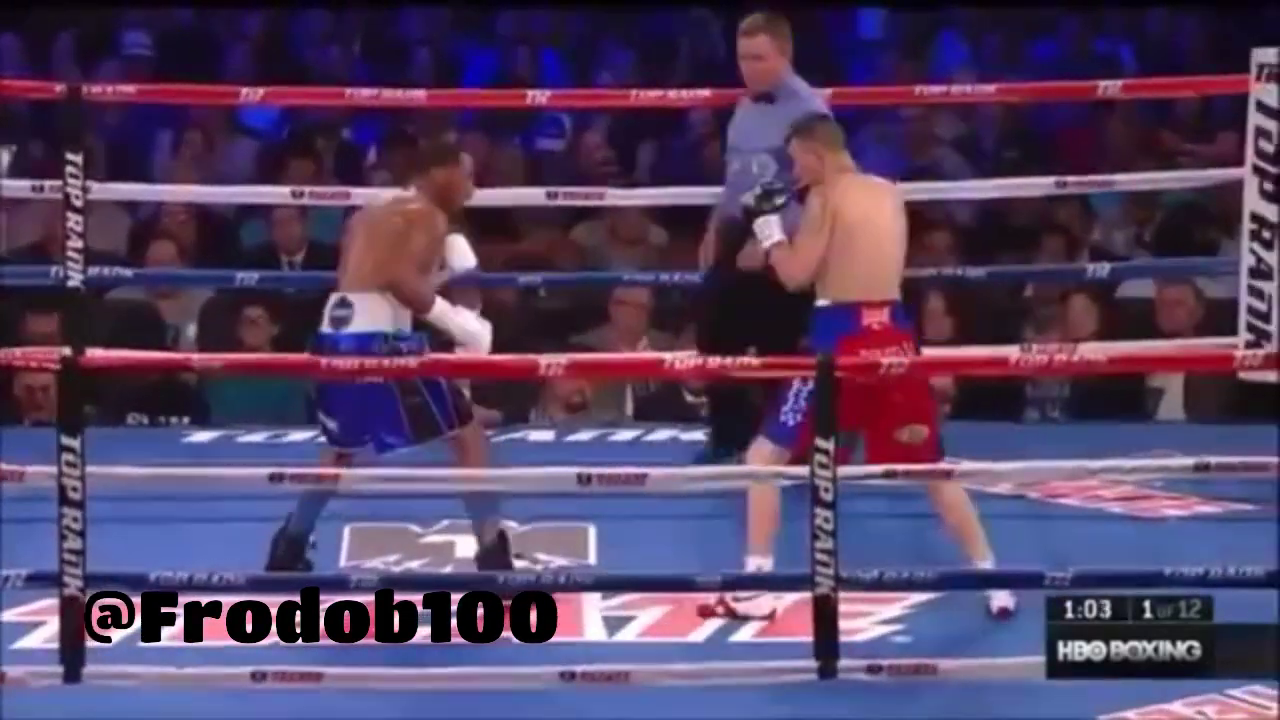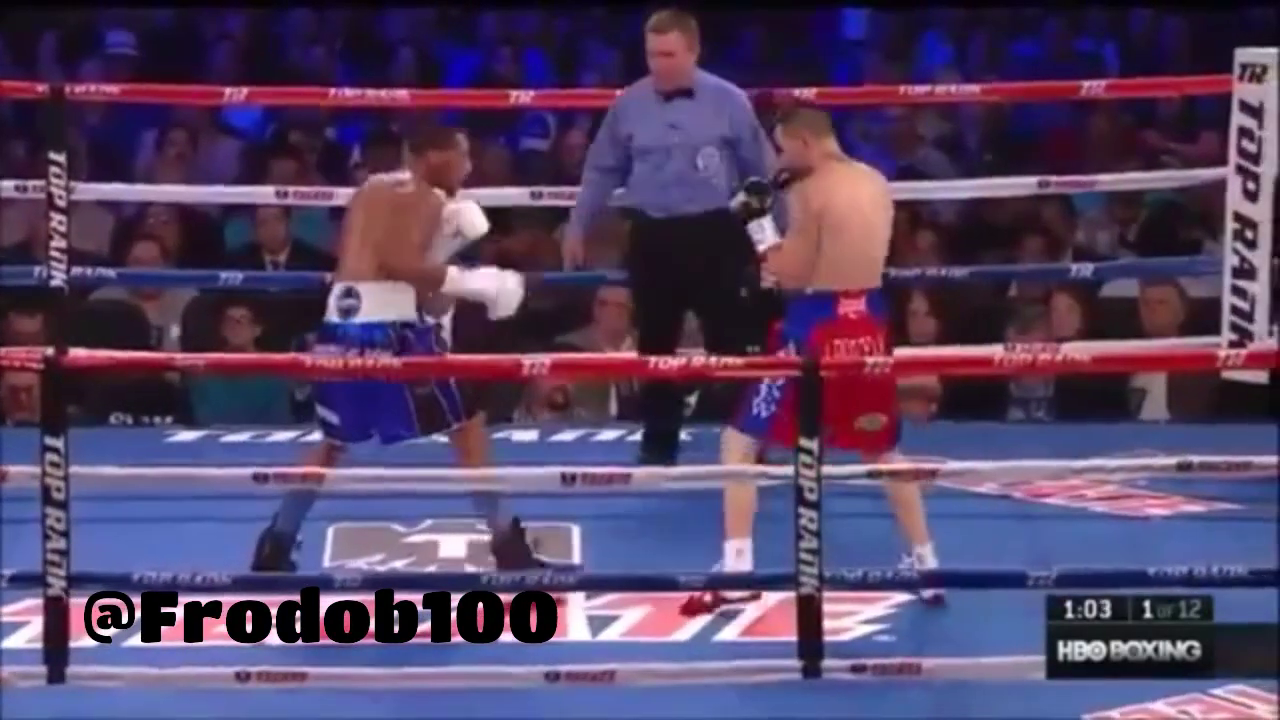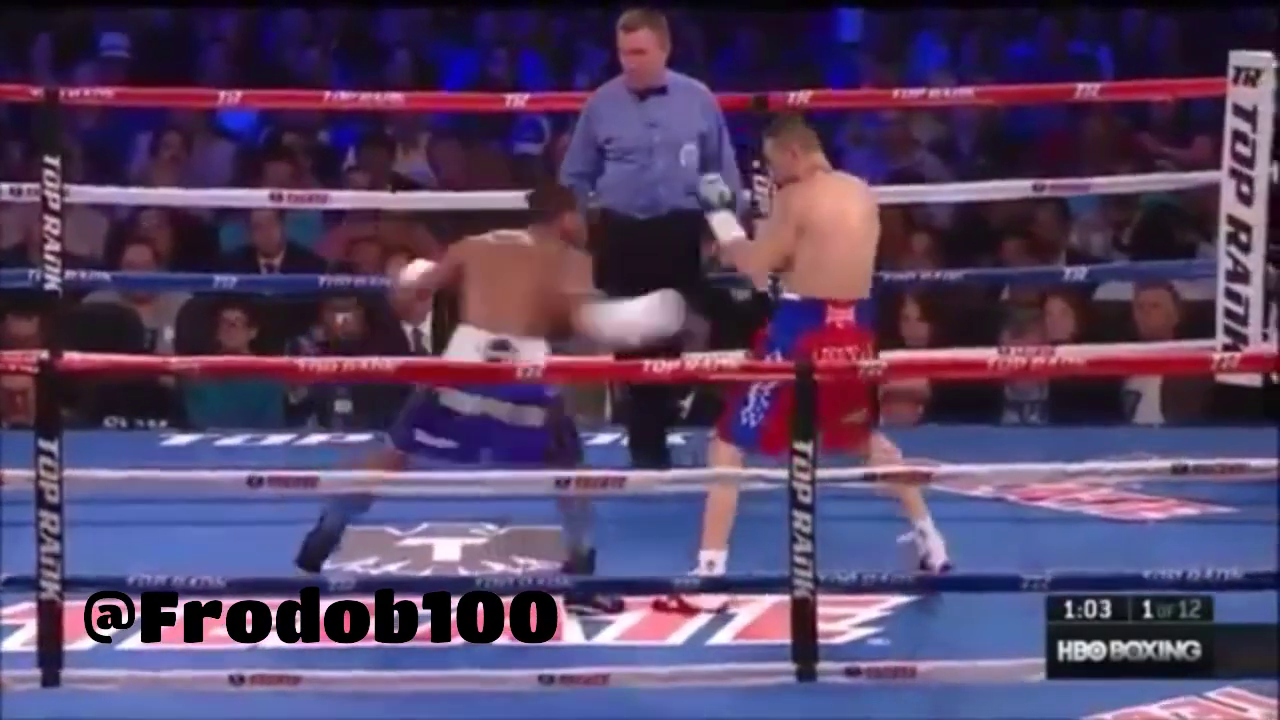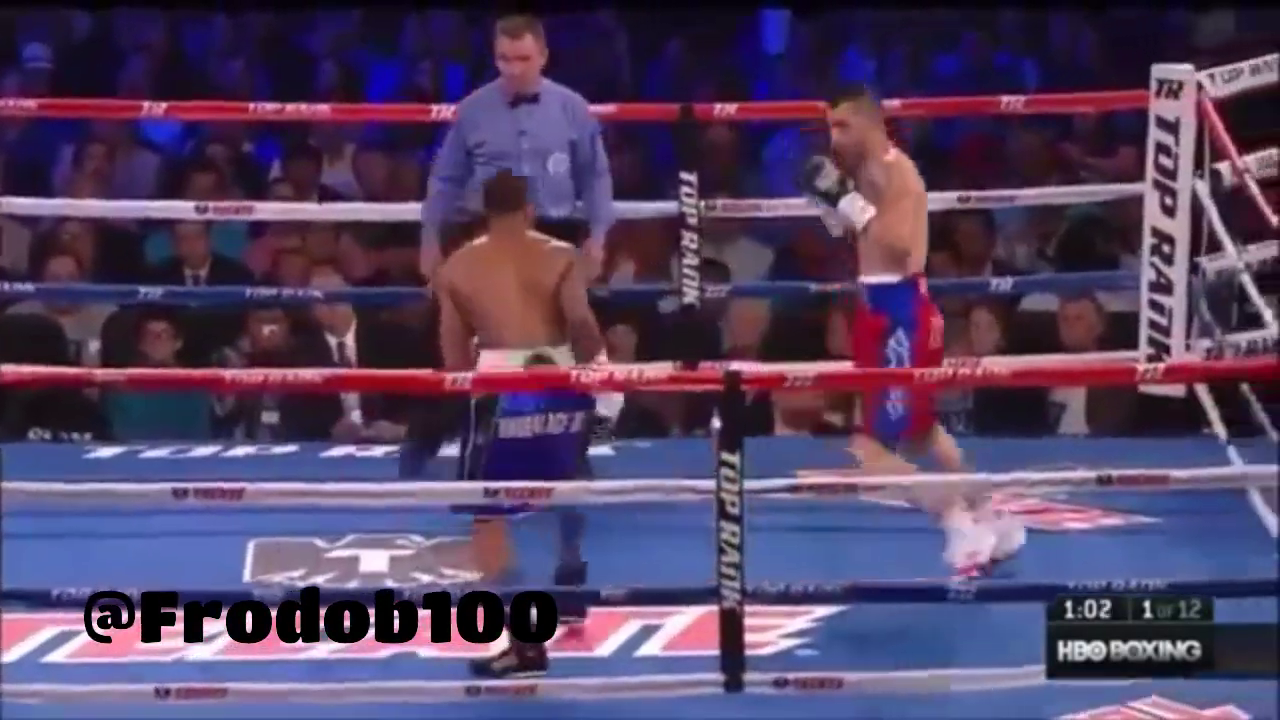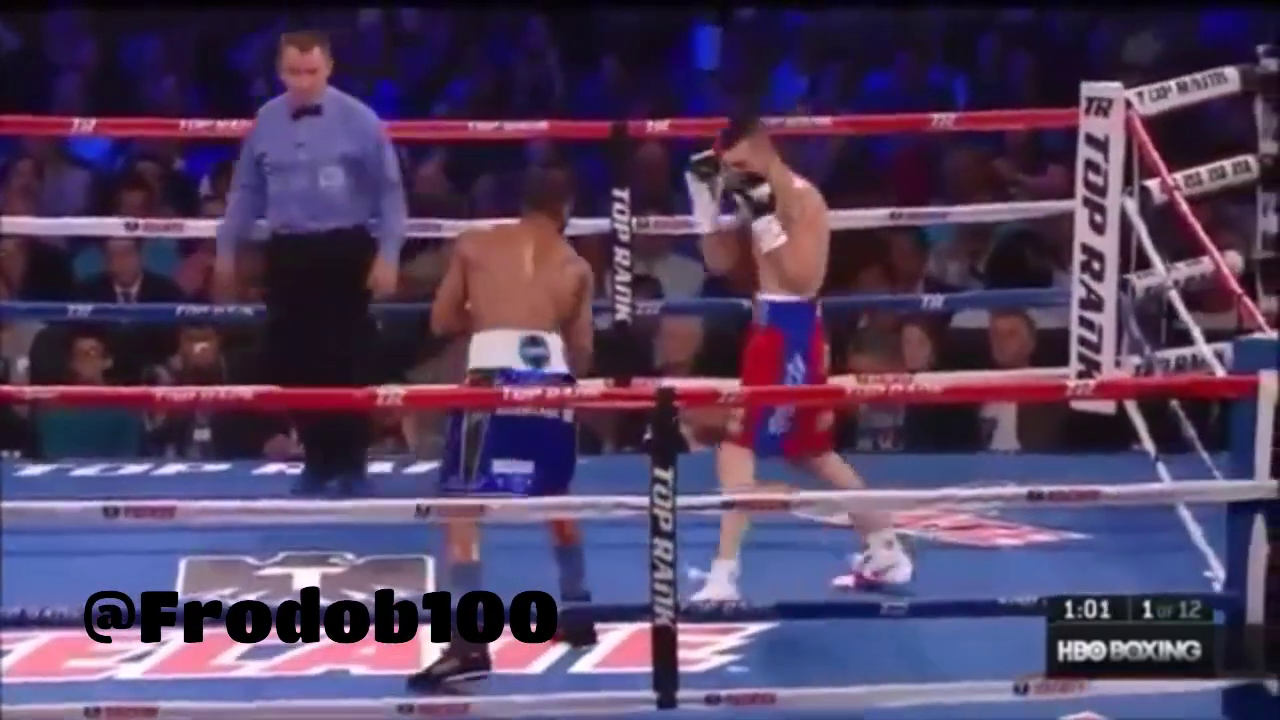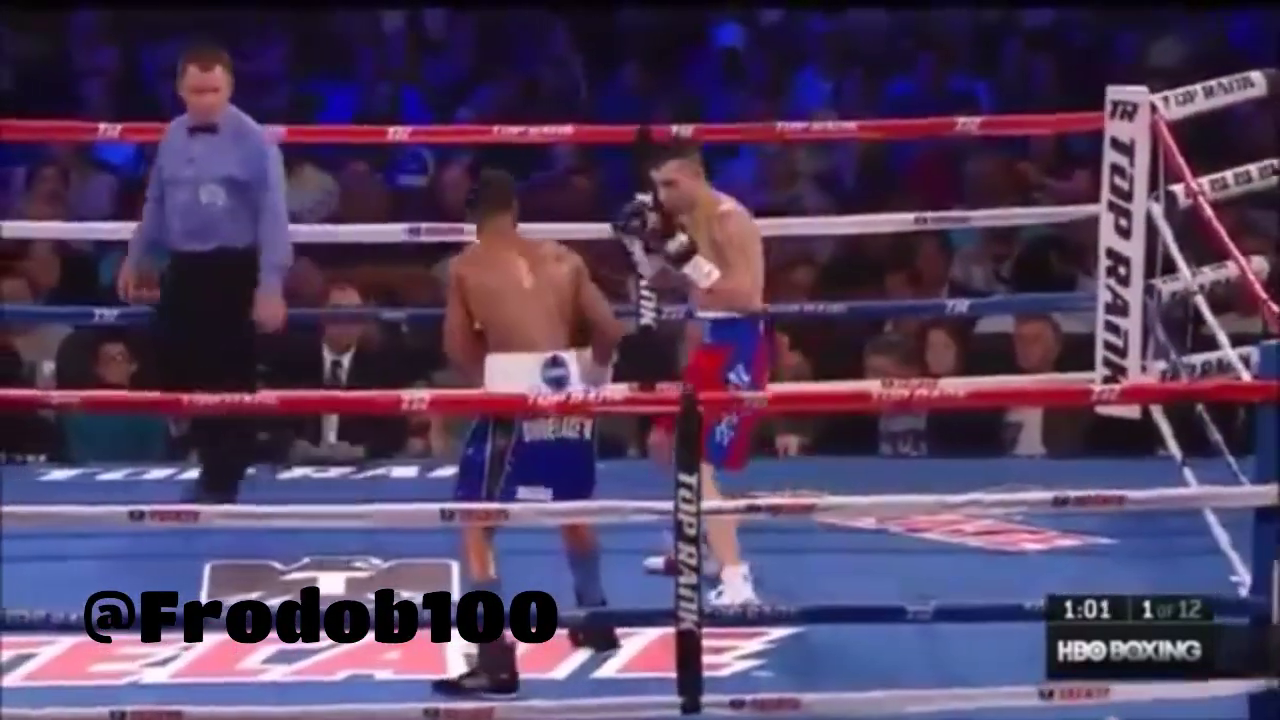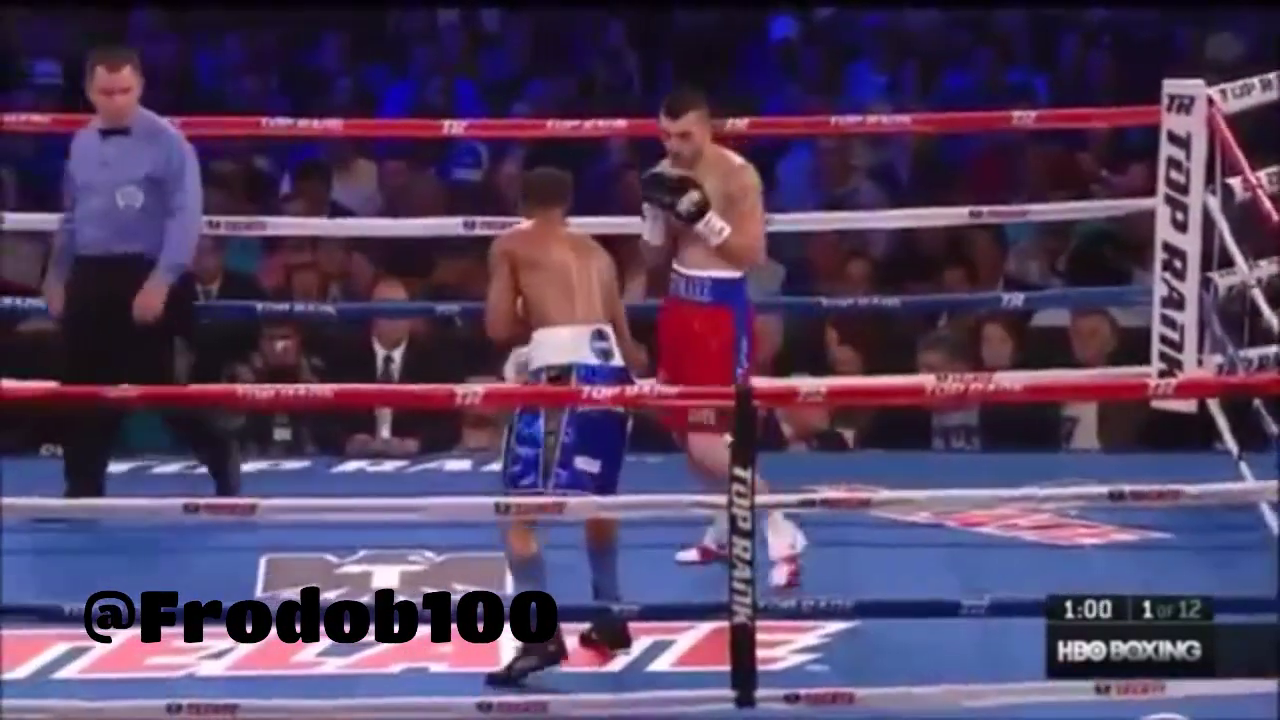
dt=0.5s
person 1, frame 1
left shoulder: (826, 196)
right shoulder: (890, 194)
left elbow: (797, 274)
left wrist: (765, 222)
left hip: (840, 339)
right hip: (893, 337)
left knee: (765, 456)
right knee: (927, 465)
left ankle: (755, 587)
right ankle: (993, 582)
person 1, frame 2
left shoulder: (811, 190)
right shoulder: (876, 182)
left elbow: (792, 276)
left wrist: (758, 221)
left hip: (815, 328)
right hip: (867, 325)
left knee: (740, 442)
right knee: (883, 452)
left ankle: (736, 571)
right ankle: (925, 566)
person 1, frame 3
left shoulder: (795, 198)
right shoulder: (857, 194)
left elbow: (756, 270)
left wrist: (719, 214)
left hip: (804, 334)
right hip: (853, 331)
left knee: (730, 449)
right knee: (867, 435)
left ankle: (707, 573)
right ankle: (928, 545)
person 1, frame 4
left shoulder: (893, 171)
right shoulder: (873, 172)
left elbow: (897, 245)
right elbow: (864, 247)
left wrist: (847, 200)
right wrist: (832, 204)
left hip: (898, 316)
right hip: (882, 308)
left knee: (873, 447)
right knee: (919, 430)
left ankle: (966, 534)
right ankle: (993, 527)
person 1, frame 5
left shoulder: (800, 198)
right shoulder: (762, 197)
left elbow: (800, 277)
right elbow: (719, 259)
left wrist: (762, 217)
right wrist: (704, 194)
left hip: (790, 335)
right hip: (775, 331)
left knee: (735, 452)
right knee: (815, 454)
left ankle: (722, 579)
right ankle: (885, 552)
person 1, frame 6
left shoulder: (731, 221)
right shoulder: (684, 217)
left elbow: (748, 299)
left wrist: (688, 259)
right wrist: (640, 243)
left hip: (735, 350)
right hip: (710, 345)
left knee: (696, 466)
right knee: (664, 442)
left ankle: (736, 585)
person 1, frame 7
left shoulder: (736, 173)
right shoulder: (669, 174)
left elbow: (753, 252)
right elbow: (656, 253)
left wrist: (702, 215)
right wrist: (654, 211)
left hip: (723, 309)
right hip: (679, 304)
left knee: (706, 442)
right knee: (685, 430)
left ankle: (780, 530)
right ankle: (726, 527)
person 2, frame 1
left shoulder: (372, 212)
right shoulder: (429, 215)
right elbow: (401, 278)
left wrist: (441, 264)
right wrist: (455, 318)
left hip: (334, 337)
right hip: (380, 340)
left knee: (344, 449)
right knee: (468, 438)
left ankle: (288, 547)
right ankle: (493, 558)
person 2, frame 2
left shoulder: (371, 188)
right shoulder: (425, 197)
right elbow: (403, 263)
left wrist: (448, 234)
right wrist: (475, 283)
left hip: (338, 327)
right hip: (388, 329)
left knee: (333, 441)
right knee: (469, 432)
left ankle: (274, 546)
right ankle: (509, 550)
person 2, frame 3
left shoulder: (479, 247)
right shoulder: (569, 264)
left elbow: (417, 284)
right elbow: (584, 317)
left wrist: (414, 274)
right wrist: (637, 316)
right hip: (527, 386)
left knee: (394, 458)
right knee: (571, 474)
left ankle: (324, 540)
right ankle: (580, 578)
person 2, frame 4
left shoulder: (455, 269)
right shoulder: (562, 255)
left elbow: (454, 359)
right elbow: (581, 322)
right wrist: (595, 363)
left hip: (501, 397)
right hip: (560, 390)
left knee: (487, 520)
left ankle: (525, 641)
right ankle: (570, 585)
person 2, frame 5
left shoulder: (473, 244)
right shoulder: (576, 266)
left elbow: (442, 322)
right elbow: (582, 355)
left hip: (494, 376)
right hip: (552, 379)
left knee: (463, 507)
right knee: (556, 499)
left ankle: (468, 643)
right ankle: (576, 617)
person 2, frame 6
left shoulder: (464, 266)
right shoulder: (563, 258)
left elbow: (458, 351)
right elbow: (609, 331)
right wrist: (592, 365)
left hip: (512, 399)
right hip: (568, 395)
left knee: (475, 525)
right knee: (572, 507)
left ankle: (497, 662)
right ankle: (596, 622)
person 2, frame 7
left shoulder: (510, 245)
right shoulder: (598, 254)
left elbow: (499, 328)
left hip: (562, 374)
right hip: (611, 372)
right knee: (595, 497)
left ankle: (543, 635)
right ankle: (610, 620)
person 3, frame 1
left shoulder: (806, 109)
right shoulder: (745, 108)
right wrist: (715, 227)
right hip: (736, 239)
left knee: (778, 350)
right knee: (715, 338)
right ankle: (728, 433)
person 3, frame 2
left shoulder: (729, 101)
right shoulder: (629, 103)
left elbow: (760, 169)
right elbow: (603, 171)
right wrist: (578, 226)
left hip: (713, 236)
right hip: (652, 236)
left knee: (730, 345)
right knee: (654, 345)
right ankle: (659, 443)
person 3, frame 3
left shoulder: (698, 99)
right shoulder: (601, 104)
left elbow: (722, 165)
right elbow: (577, 176)
left hip: (680, 233)
right hip: (621, 234)
left knee: (667, 341)
left ankle: (653, 440)
right ankle: (644, 442)
person 3, frame 4
left shoulder: (572, 109)
right shoulder: (473, 110)
left elbow: (595, 177)
right elbow: (445, 180)
left wrist: (596, 236)
right wrist: (431, 240)
left hip: (552, 236)
person 3, frame 5
left shoulder: (359, 120)
right shoulder: (266, 122)
left elbow: (389, 190)
right elbow: (246, 190)
left wrist: (387, 255)
right wrist: (227, 247)
left hip: (344, 250)
right hip: (286, 251)
left knee: (344, 357)
right knee: (289, 361)
left ankle: (348, 463)
right ankle: (323, 460)
person 3, frame 6
left shoulder: (252, 140)
right shoulder: (172, 137)
left elbow: (273, 217)
right elbow: (157, 204)
left wrist: (271, 286)
right wrist: (135, 258)
left hip: (233, 270)
right hip: (184, 268)
left knee: (225, 380)
right knee: (177, 377)
left ankle: (218, 485)
right ankle: (230, 464)
person 3, frame 7
left shoulder: (167, 143)
right shoulder: (81, 144)
left elbow: (184, 218)
left wrist: (159, 281)
right wrist: (59, 275)
left hip: (147, 277)
right hip: (92, 277)
left knee: (152, 384)
right knee: (84, 387)
left ankle: (220, 456)
right ankle: (83, 492)
